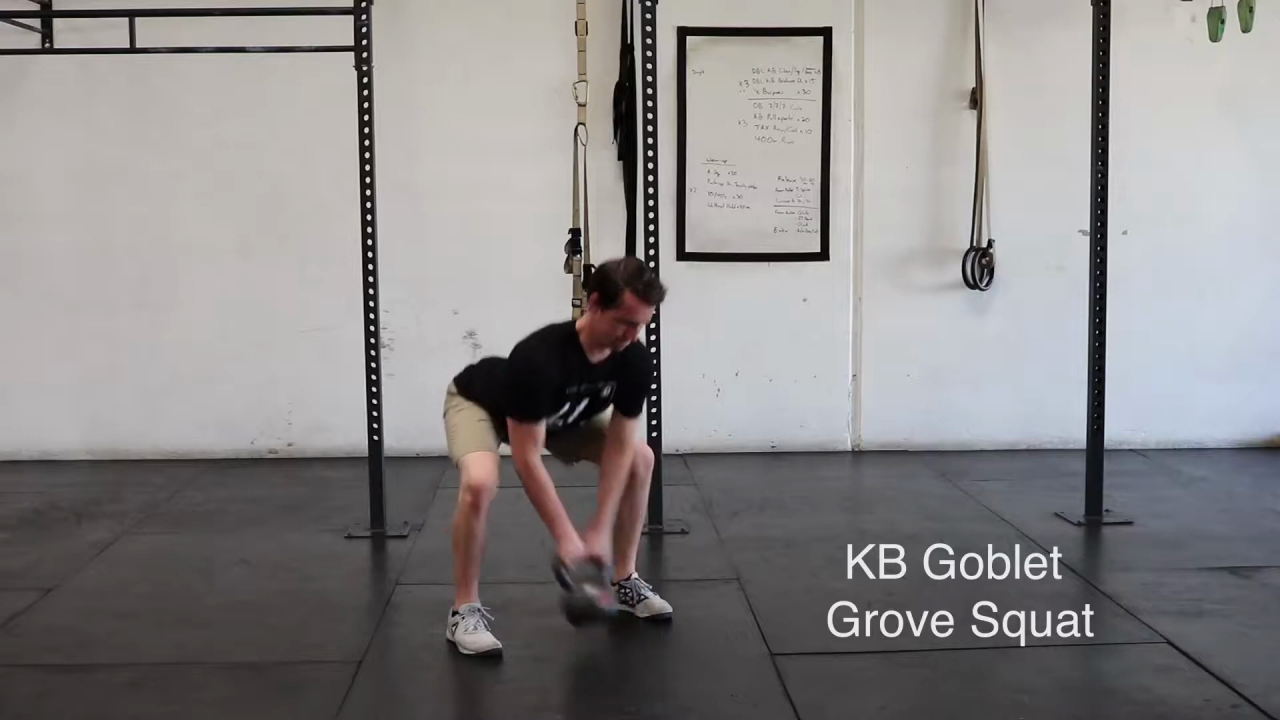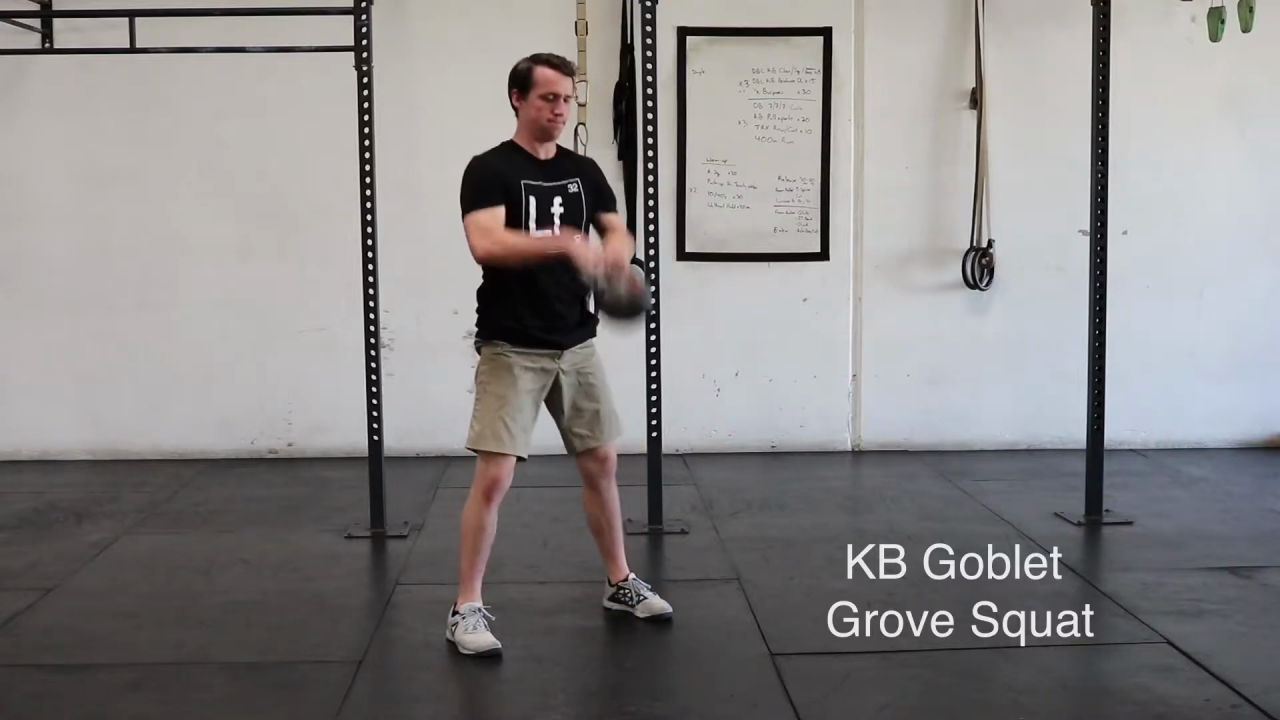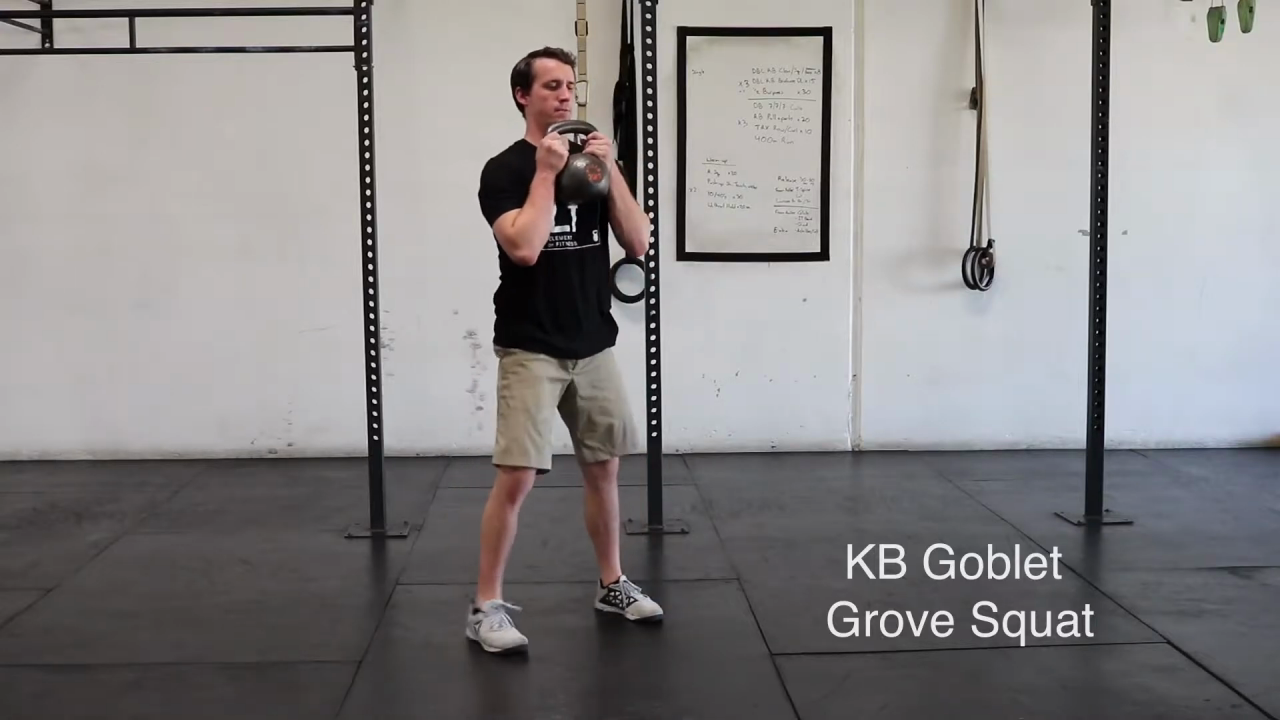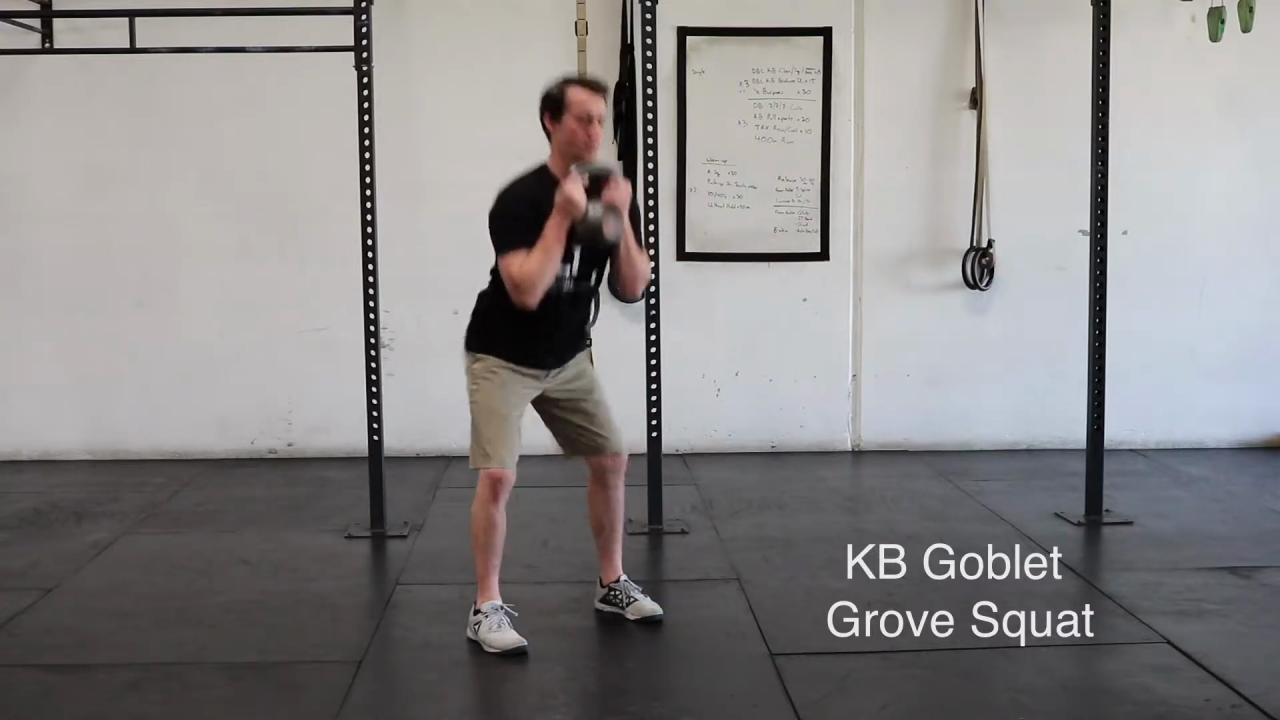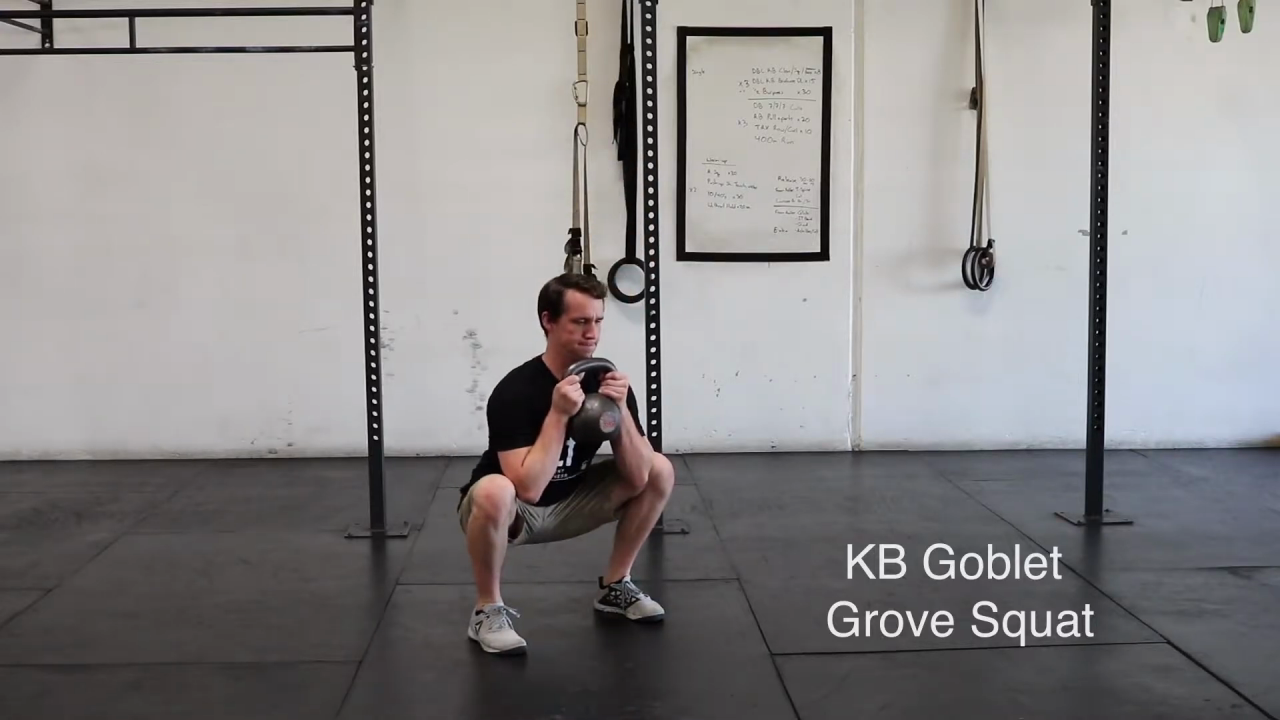
dt=1s
person 1, frame 1
left shoulder: (635, 362)
right shoulder: (539, 357)
left elbow: (621, 448)
right elbow: (527, 461)
left wrist: (599, 531)
right wrist: (564, 536)
right hip: (478, 403)
left knee: (642, 459)
right knee: (480, 484)
left ankle: (624, 580)
right ankle: (466, 610)
person 1, frame 2
left shoulder: (585, 171)
right shoulder: (489, 169)
left elbow: (617, 235)
right elbow: (485, 246)
left wrist: (618, 248)
right wrist: (562, 242)
left hip: (576, 346)
right hip: (512, 350)
left knee: (601, 464)
right knee: (494, 477)
left ankle: (621, 583)
right ankle: (466, 607)
person 1, frame 3
left shoulder: (595, 162)
right shoulder: (505, 170)
left elbow: (638, 242)
right elbow: (524, 248)
left wrist: (608, 171)
right wrist: (546, 171)
left hip: (593, 347)
right hip: (530, 350)
left knee: (603, 470)
right knee: (516, 479)
left ankle: (612, 584)
right ankle: (488, 603)
person 1, frame 4
left shoulder: (611, 195)
right shoulder: (520, 198)
left elbow: (632, 289)
right elbow: (525, 293)
left wrist: (620, 219)
right wrist: (562, 218)
left hip: (567, 358)
right hip: (504, 358)
left knee: (612, 461)
right knee: (497, 478)
left ankle: (611, 583)
right ankle: (486, 606)
person 1, frame 5
left shoulder: (608, 382)
right shoulder: (516, 391)
left elbow: (637, 477)
right elbow: (528, 488)
left wrist: (620, 409)
right wrist: (559, 414)
left hip: (568, 501)
right hip: (511, 509)
left knee: (660, 472)
right knee: (494, 491)
left ankle: (615, 585)
right ankle: (488, 609)
